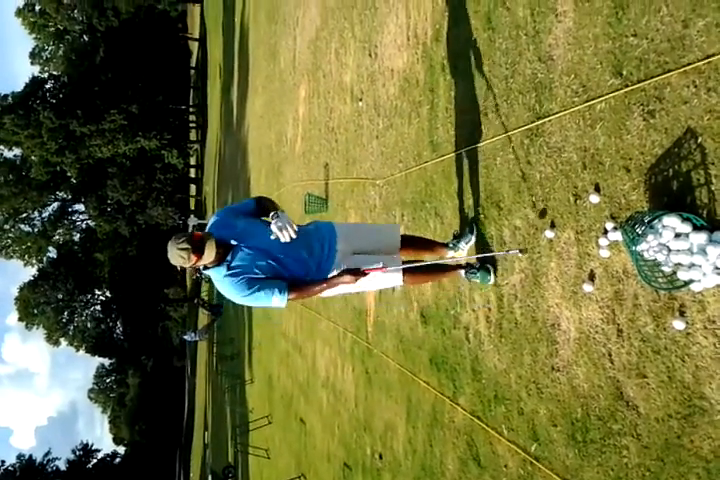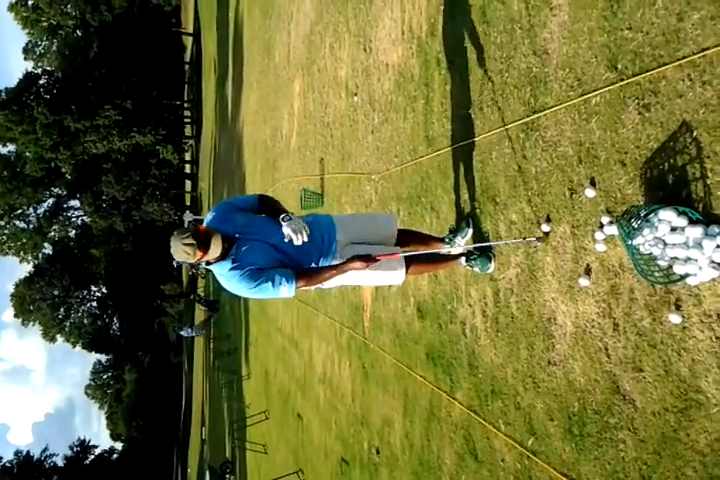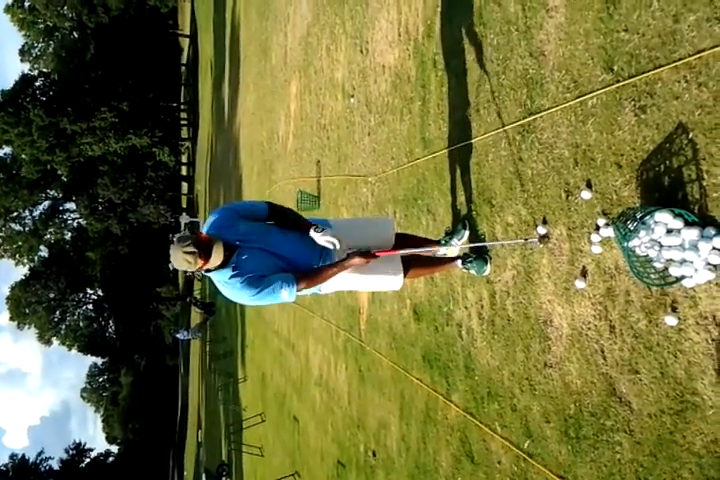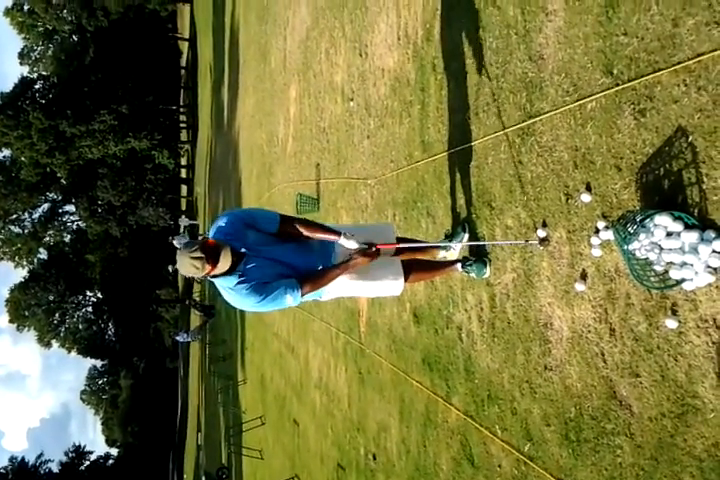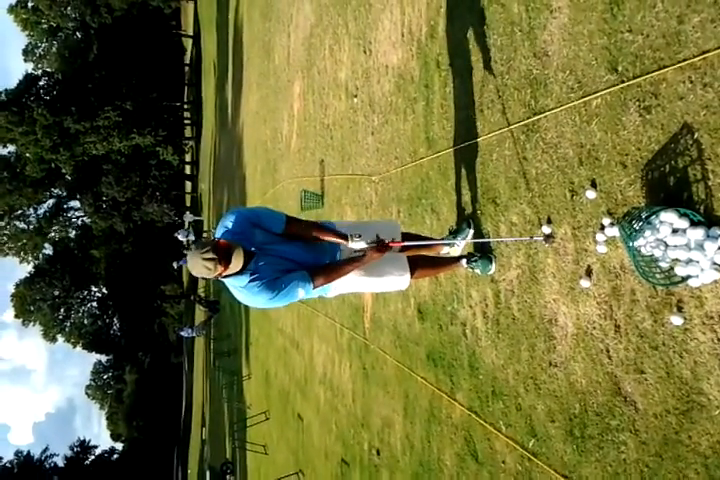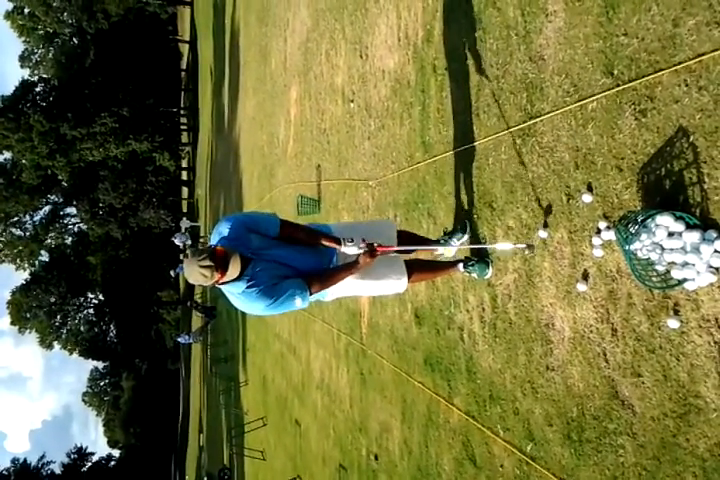
dt=0.3s
person 1, frame 1
left shoulder: (220, 222)
right shoulder: (234, 284)
left elbow: (259, 202)
right elbow: (289, 293)
left wrist: (275, 214)
right wrist: (336, 282)
left hip: (326, 236)
right hip: (329, 272)
left knee: (399, 242)
right knee: (403, 273)
left ankle: (450, 249)
right ankle: (463, 271)
person 1, frame 2
left shoulder: (219, 215)
right shoulder: (240, 279)
left elbow: (262, 200)
right elbow: (298, 282)
left wrist: (285, 217)
right wrist: (349, 266)
left hip: (324, 228)
right hip: (329, 262)
left knee: (397, 235)
right knee: (404, 264)
left ankle: (447, 243)
right ankle: (462, 259)
person 1, frame 3
left shoulder: (219, 220)
right shoulder: (241, 286)
left elbow: (272, 209)
right elbow: (300, 284)
left wrist: (312, 228)
right wrist: (348, 263)
left hip: (320, 235)
right hip: (328, 269)
left knee: (393, 238)
right knee: (401, 268)
left ankle: (443, 245)
right ankle: (458, 262)
person 1, frame 4
left shoulder: (226, 224)
right shoulder: (246, 295)
left elbow: (290, 225)
right elbow: (304, 288)
left wrist: (340, 237)
right wrist: (352, 264)
left hip: (325, 243)
right hip: (329, 276)
left knee: (391, 244)
right knee: (403, 273)
left ankle: (443, 250)
right ankle: (459, 266)
person 1, frame 5
left shoulder: (233, 223)
right shoulder: (257, 292)
left elbow: (297, 226)
right elbow: (317, 280)
left wrist: (349, 240)
right wrist: (366, 258)
left hip: (332, 237)
right hip: (334, 275)
left knee: (393, 240)
right knee: (408, 269)
left ankle: (445, 246)
right ankle: (463, 262)
person 1, frame 6
left shoulder: (226, 229)
right shoulder: (255, 300)
left elbow: (290, 229)
right elbow: (312, 288)
left wrist: (340, 243)
right wrist: (358, 264)
left hip: (326, 237)
right hip: (332, 278)
left knee: (393, 235)
right knee: (405, 272)
left ankle: (444, 246)
right ankle: (461, 266)
